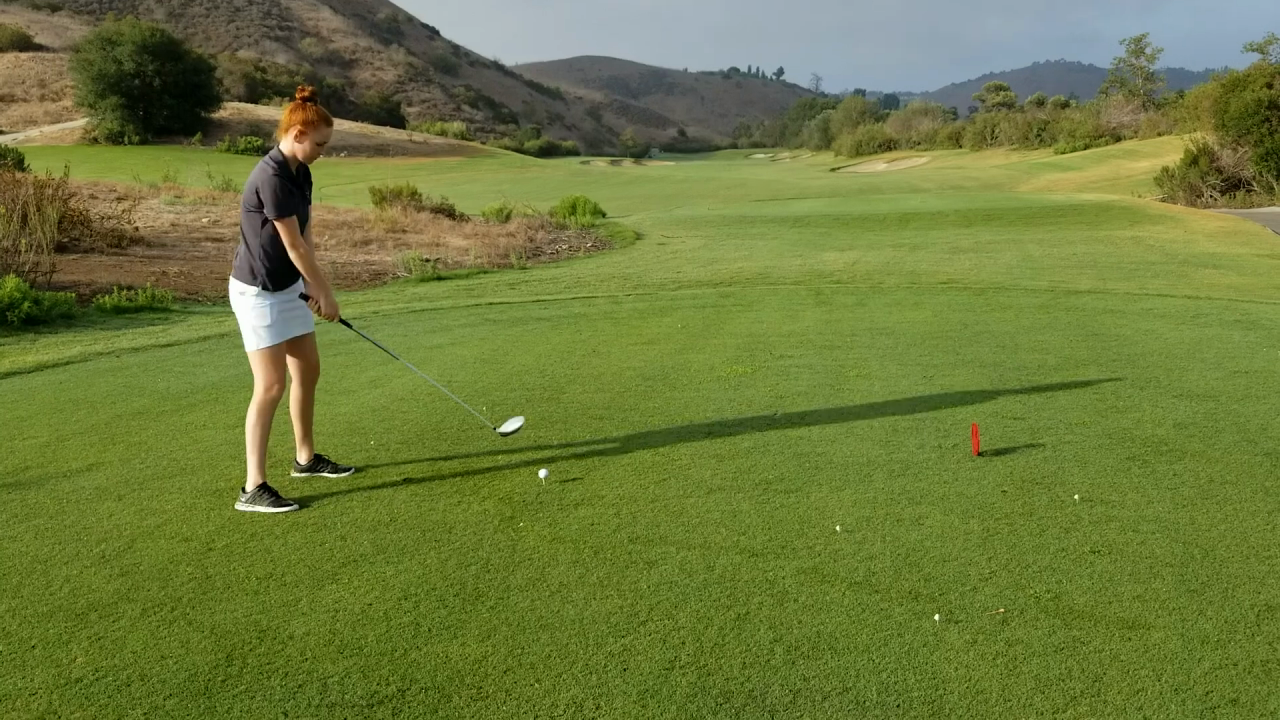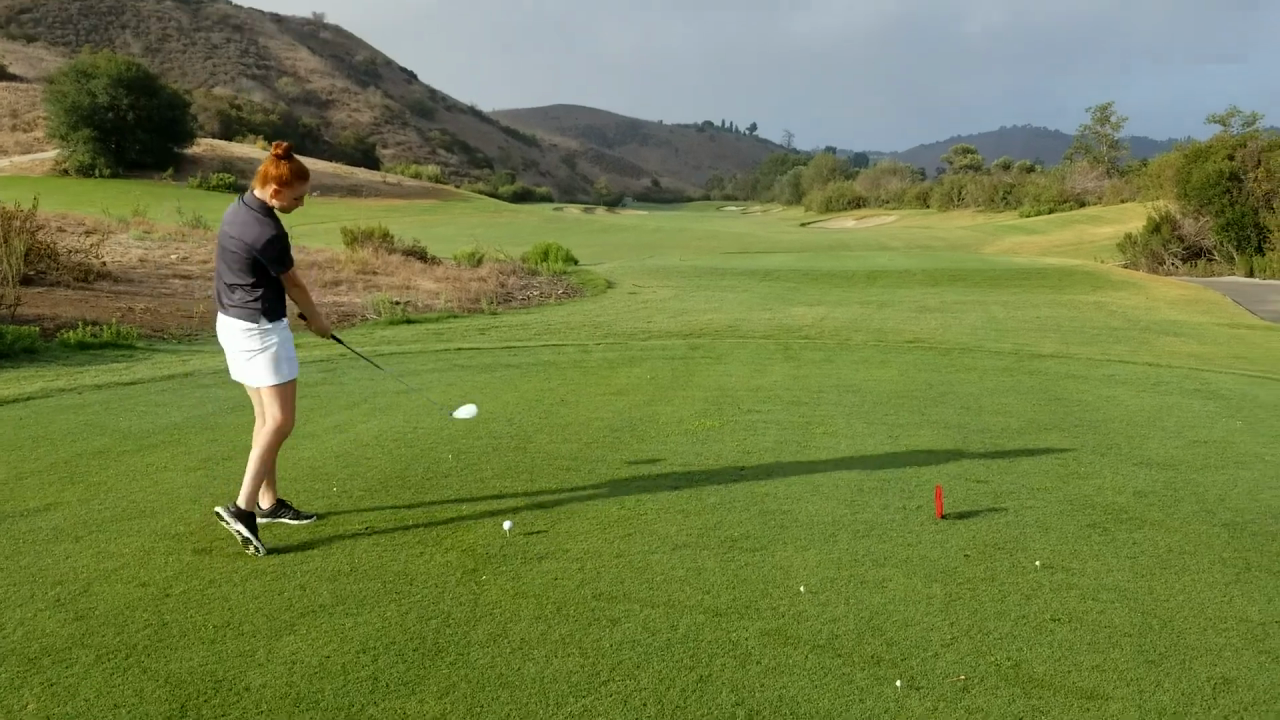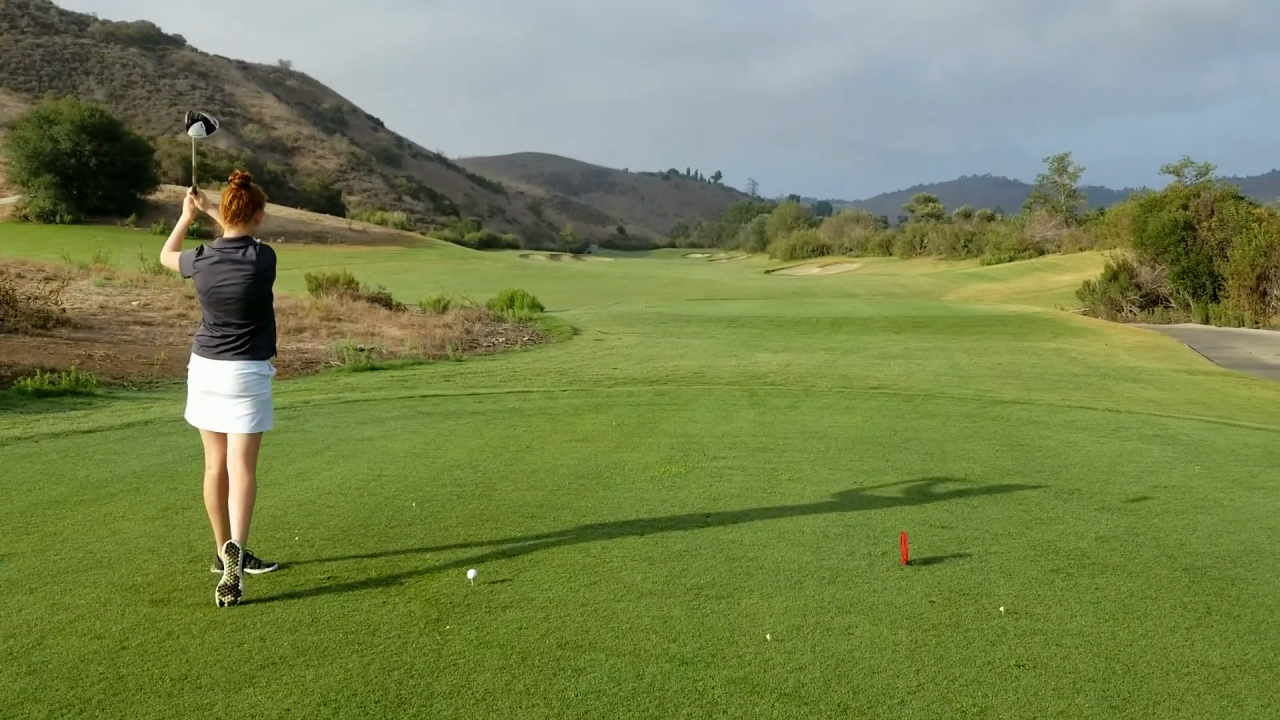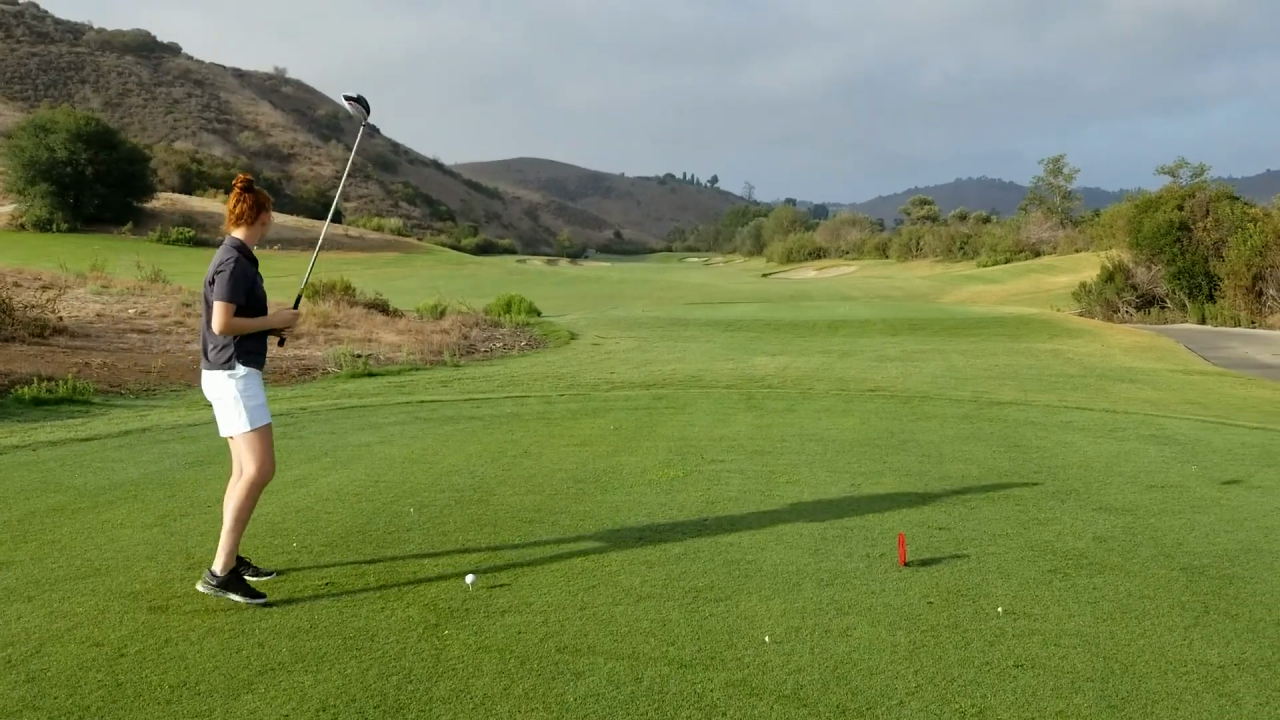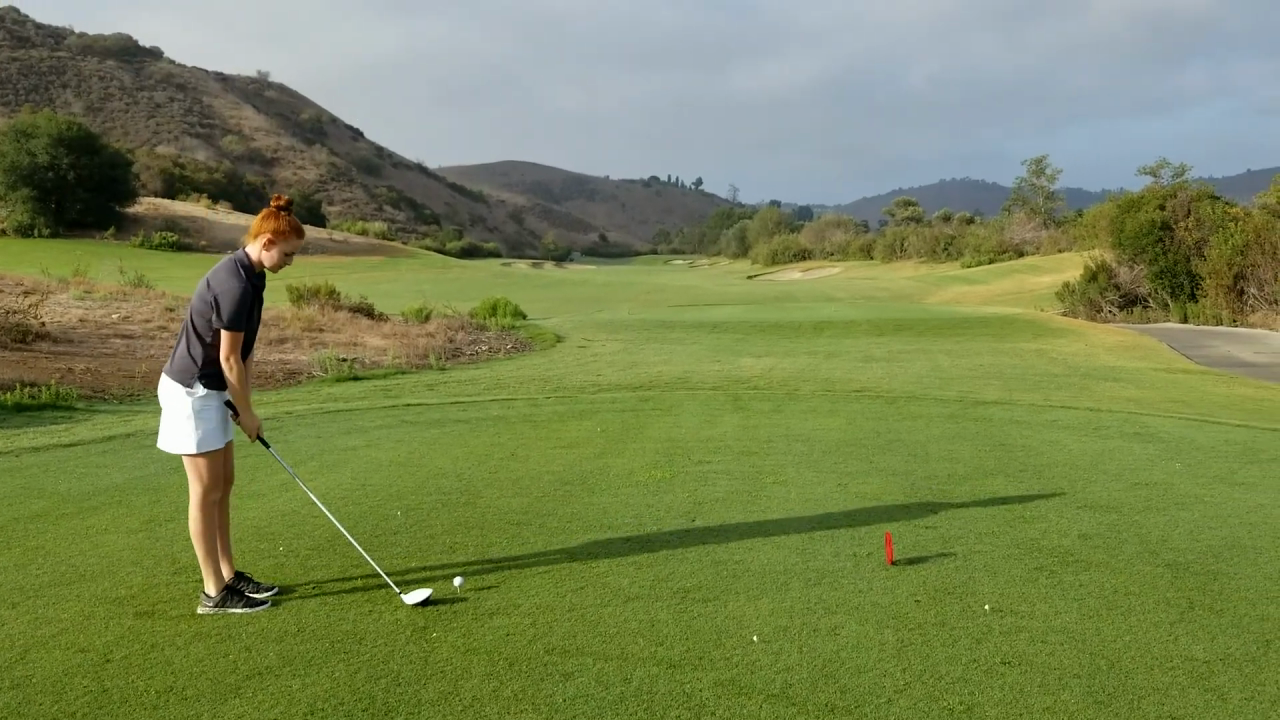
dt=1s
person 1, frame 1
left shoulder: (302, 176)
right shoulder: (270, 177)
left elbow: (303, 240)
right elbow: (292, 245)
left wrist: (313, 291)
right wrist: (325, 292)
left hip: (288, 288)
right hip: (257, 290)
left knee: (308, 371)
right knee: (271, 386)
left ankle: (306, 457)
right ankle: (253, 487)
person 1, frame 2
left shoulder: (239, 204)
right shoulder: (270, 235)
right elbow: (294, 287)
right wrist: (315, 318)
left hip: (231, 323)
right hip: (261, 329)
left knee: (270, 414)
right knee: (280, 420)
left ankle: (268, 501)
right ankle: (241, 505)
person 1, frame 3
left shoulder: (201, 260)
right shoulder: (262, 259)
left elbow: (166, 257)
left wrist: (188, 213)
right wrist: (214, 214)
left hip: (205, 368)
right hip: (246, 373)
left knee: (215, 465)
right knee: (241, 468)
left ankle: (226, 550)
right ankle: (235, 548)
person 1, frame 4
left shoulder: (235, 258)
right shoulder: (234, 261)
right elbow: (221, 324)
left wrist: (273, 323)
right wrist: (272, 321)
left hip: (236, 373)
right hip: (233, 375)
left knee: (246, 469)
right knee: (259, 469)
left ankle: (229, 557)
right ankle: (221, 571)
person 1, frame 5
left shoulder: (249, 274)
right shoulder: (236, 283)
left elbow: (243, 350)
right elbow: (229, 358)
left wrist: (242, 404)
right wrist: (247, 412)
left hip: (208, 390)
right hip: (191, 391)
left knee: (223, 485)
right knee: (206, 491)
left ankle: (229, 576)
right ankle: (214, 592)
